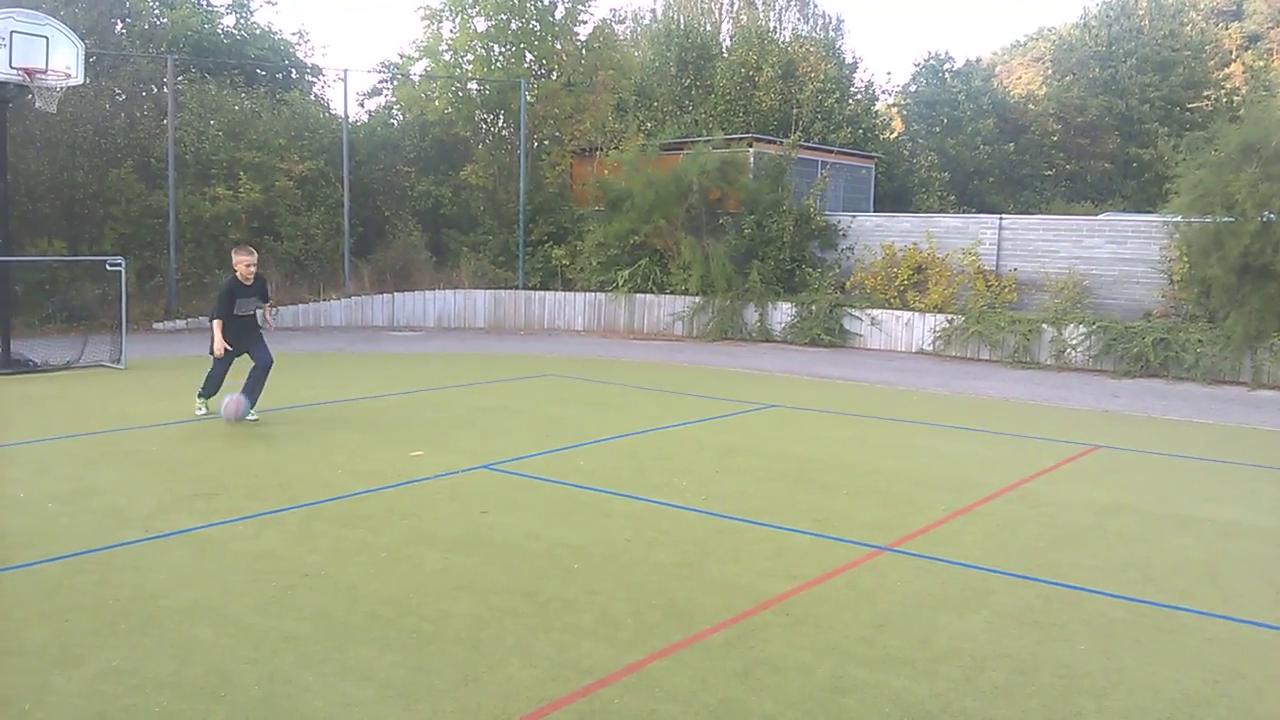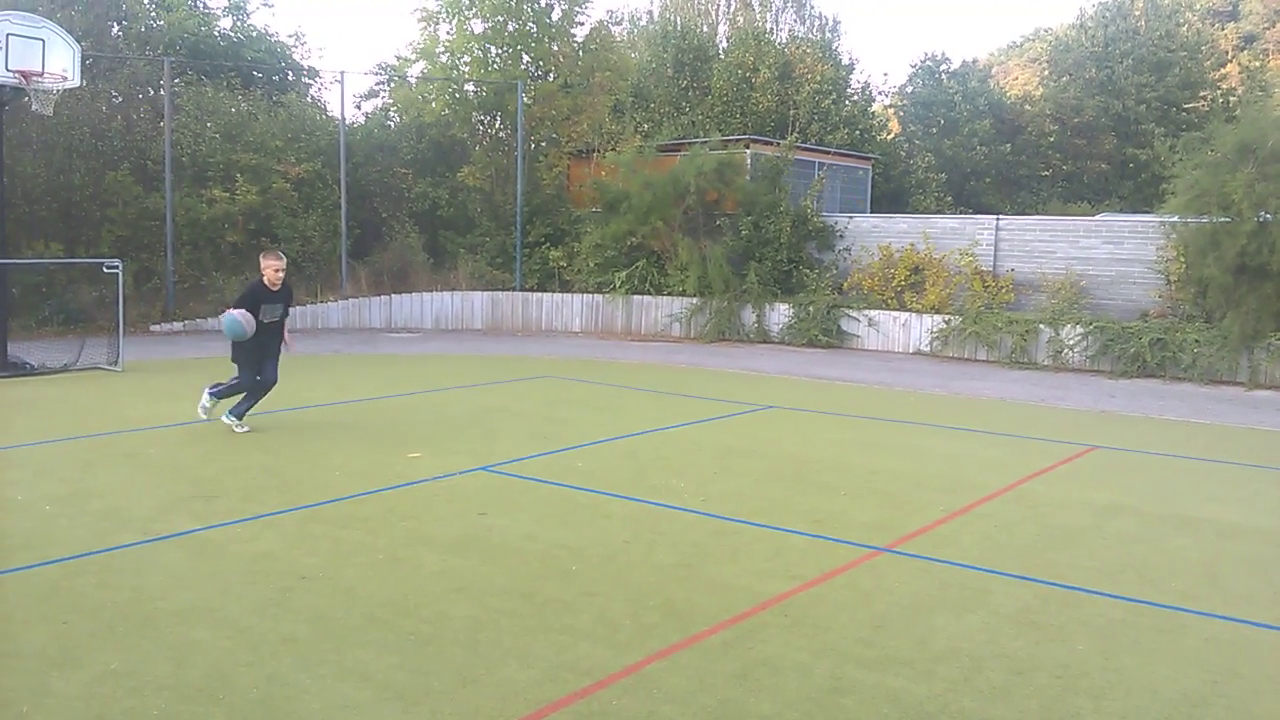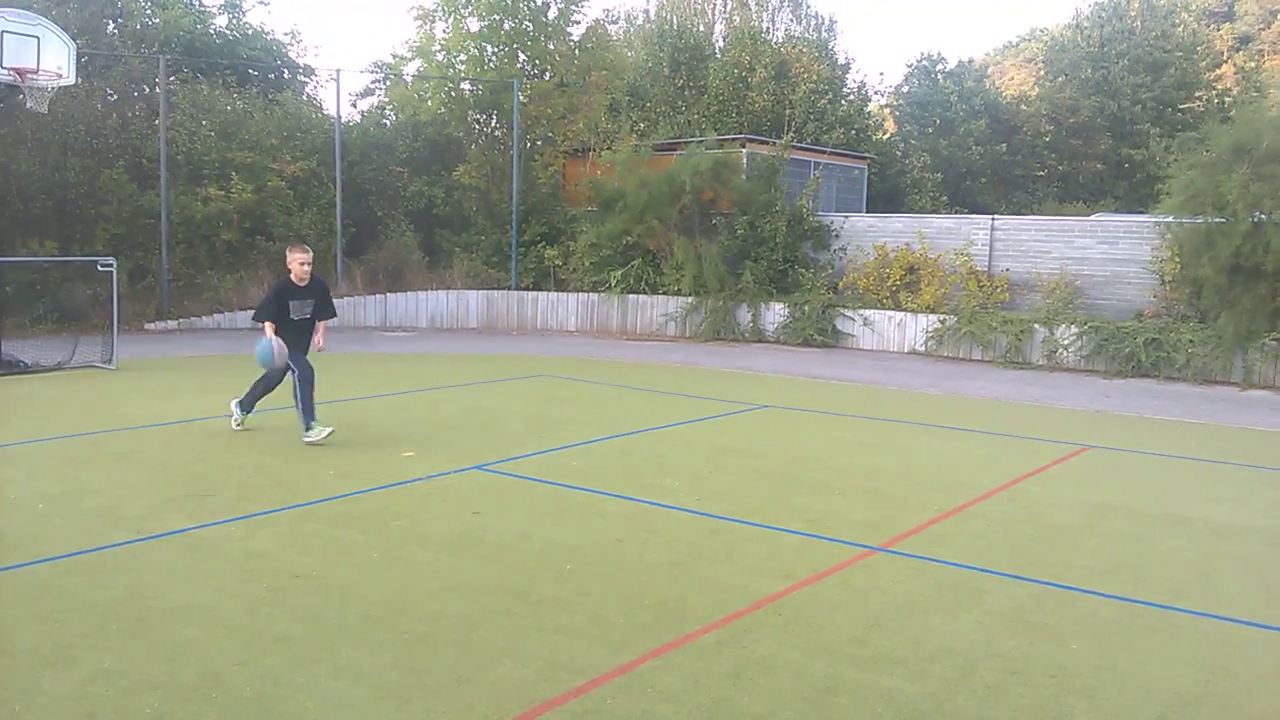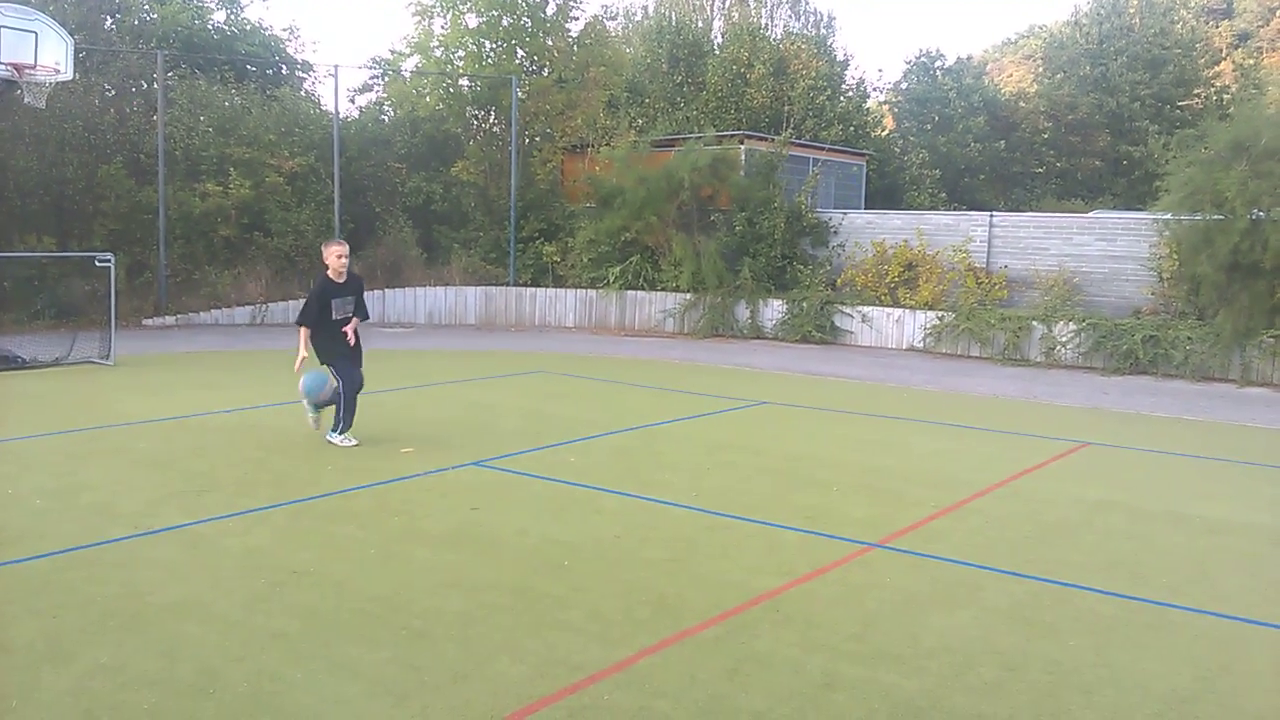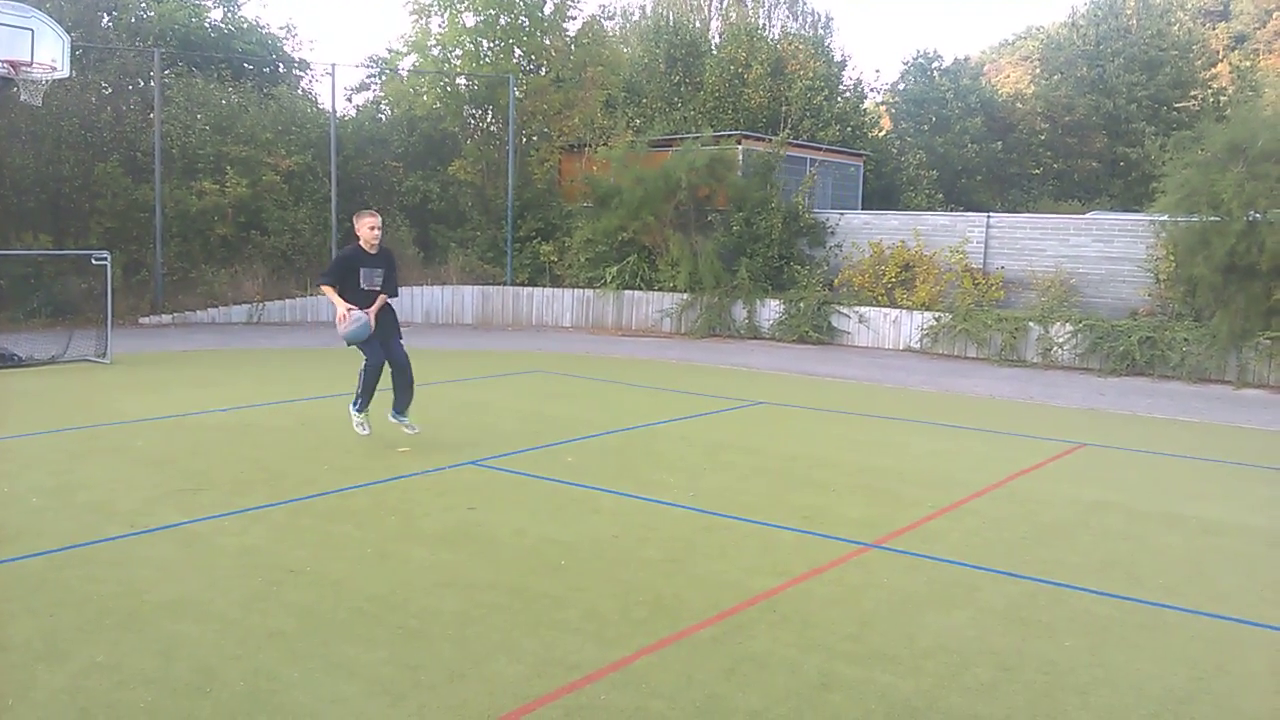
dt=0.2s
person 1, frame 1
left shoulder: (260, 281)
right shoulder: (229, 287)
right elbow: (217, 315)
left wrist: (267, 313)
right wrist: (218, 339)
left hip: (251, 331)
right hip: (231, 332)
left knee: (265, 362)
right knee: (220, 370)
left ankle: (246, 406)
right ankle: (202, 397)
person 1, frame 2
left shoulder: (287, 290)
right shoulder: (253, 290)
left wrist: (284, 331)
left hip: (270, 341)
right hip: (249, 341)
left knee: (269, 379)
right knee: (248, 381)
left ankle: (234, 415)
right ankle: (212, 393)
person 1, frame 3
left shoulder: (319, 286)
right shoulder: (281, 287)
left elbow: (324, 315)
right elbow: (268, 317)
left wrist: (320, 334)
right wrist: (271, 336)
left hip: (304, 339)
right hip: (285, 338)
left knee: (275, 377)
right knee: (304, 372)
left ankle: (241, 406)
right ankle: (310, 428)
person 1, frame 4
left shoulder: (356, 282)
right shoulder: (321, 287)
left elbow: (359, 313)
right elbow: (306, 321)
left wrist: (352, 327)
right wrist: (302, 349)
left hip: (345, 336)
right hip: (327, 341)
left knee: (355, 382)
right knee: (351, 381)
left ankle: (316, 404)
right ankle: (337, 432)
person 1, frame 5
left shoulder: (386, 256)
right shoulder: (348, 256)
left elbow: (387, 290)
right elbow: (326, 284)
left wrist: (375, 309)
right wrist: (339, 303)
left hip: (381, 315)
left knee: (401, 361)
right knee: (374, 358)
left ankle: (399, 412)
right ankle: (359, 408)
